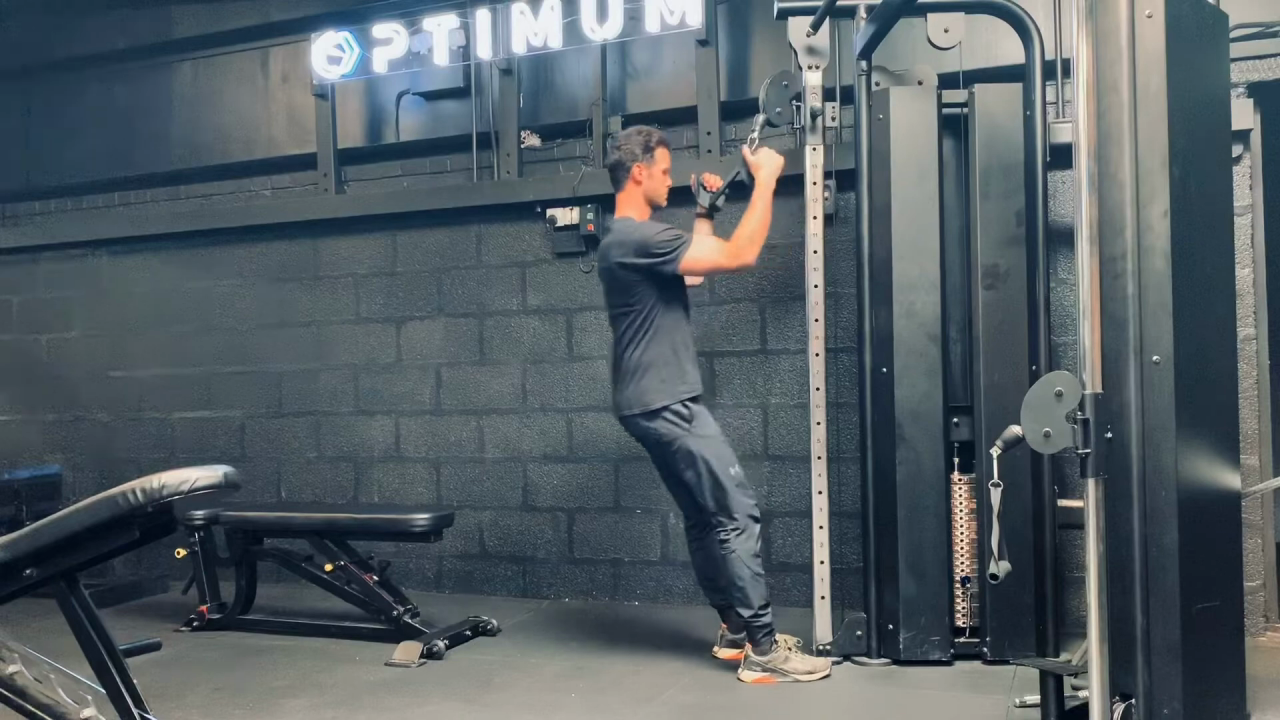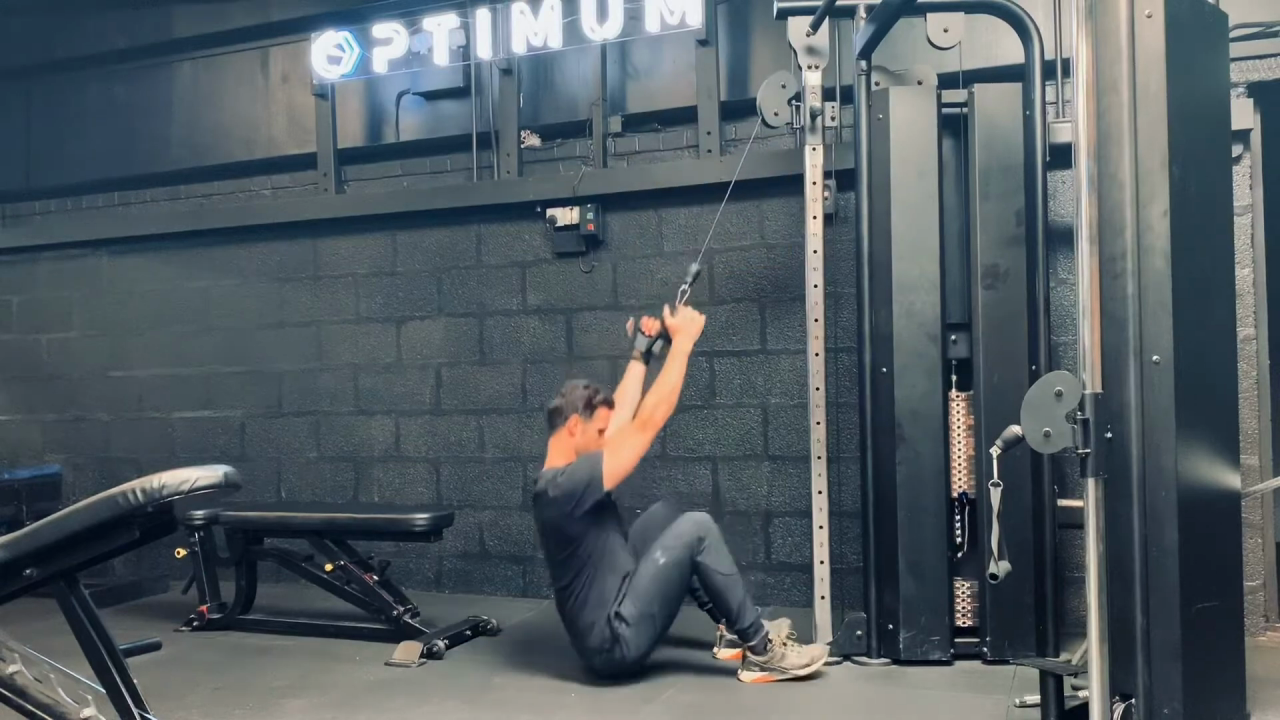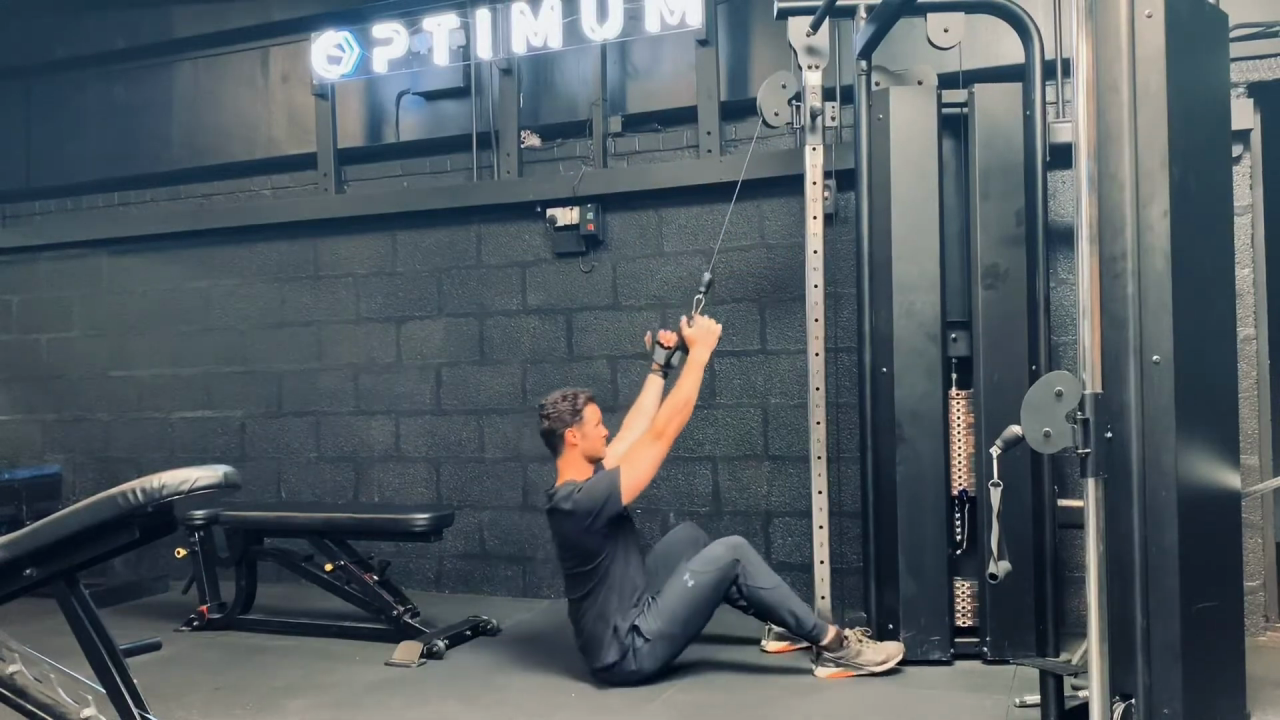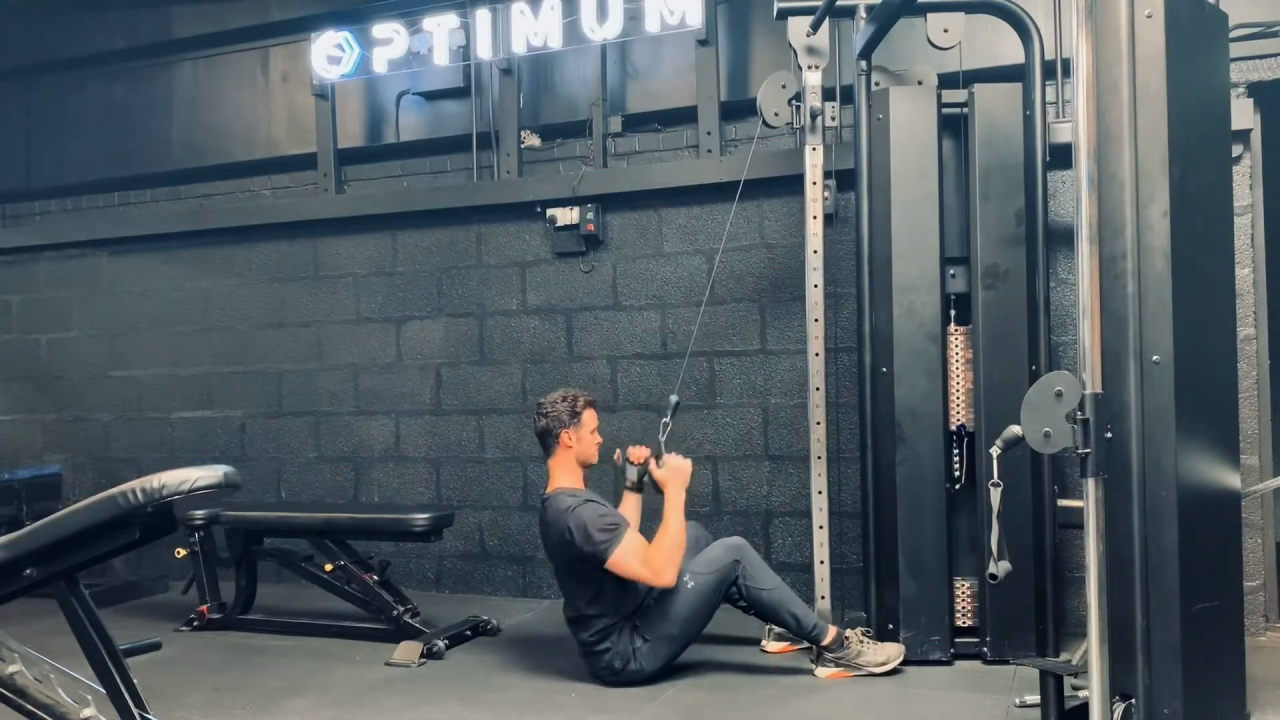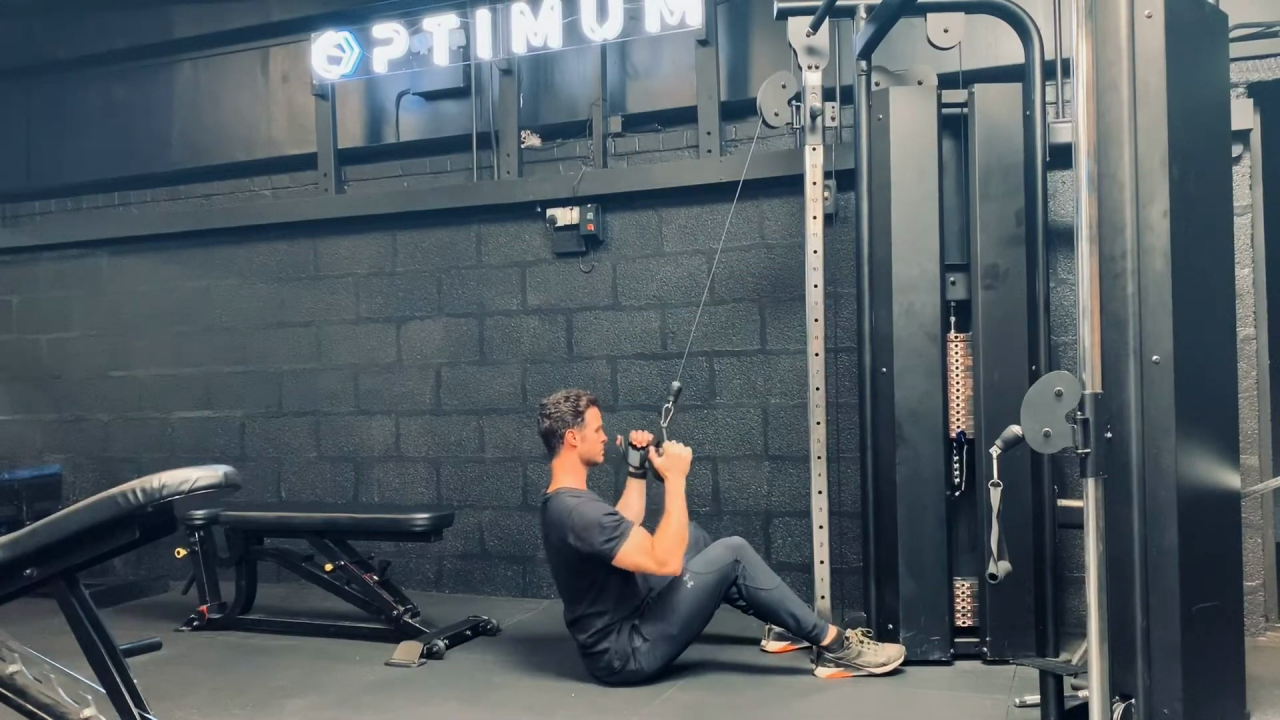
dt=1s
person 1, frame 1
left shoulder: (630, 240)
right shoulder: (636, 238)
left elbow: (693, 272)
right elbow: (742, 255)
left wrist: (705, 211)
right wrist: (765, 176)
left hip: (656, 402)
right hip: (662, 403)
left knee: (709, 517)
right knee: (738, 512)
left ankle: (736, 630)
right ankle: (763, 649)
person 1, frame 2
left shoulder: (561, 476)
right shoulder: (563, 489)
left elbow: (621, 418)
right elbow: (646, 425)
left wrist: (641, 353)
right wrist: (683, 340)
left hip: (611, 617)
right hip: (615, 641)
left knee: (666, 518)
right knee: (696, 527)
left ankle: (732, 630)
right ankle: (761, 650)
person 1, frame 3
left shoulder: (581, 486)
right shoulder: (585, 502)
left elbow: (636, 431)
right elbow: (662, 434)
left wrist: (659, 366)
right wrist: (699, 352)
left hip: (623, 628)
right hip: (627, 654)
left knee: (689, 538)
right knee: (731, 553)
left ankle: (783, 625)
right ankle: (834, 647)
person 1, frame 4
left shoulder: (562, 502)
right shoulder: (577, 513)
left elbow: (620, 541)
right elbow: (664, 572)
left wrist: (634, 483)
right wrist: (674, 489)
left hip: (623, 623)
right hip: (626, 653)
left knee: (693, 535)
right knee: (733, 553)
left ankle: (782, 624)
right ankle: (834, 646)
person 1, frame 5
left shoulder: (564, 501)
right shoulder: (579, 512)
left elbow: (626, 528)
right elbow: (667, 562)
right wrist: (675, 477)
left hip: (621, 622)
right hip: (625, 652)
left knee: (693, 537)
right knee: (732, 552)
left ankle: (783, 625)
right ankle: (834, 646)
